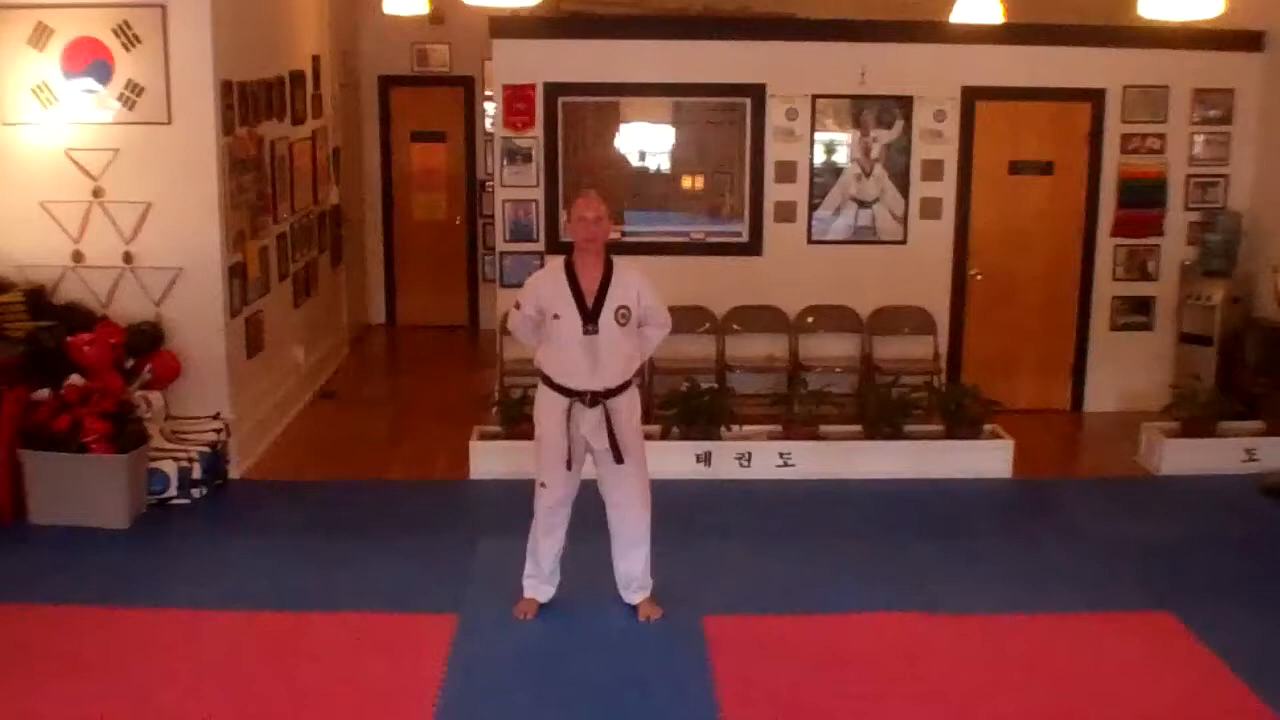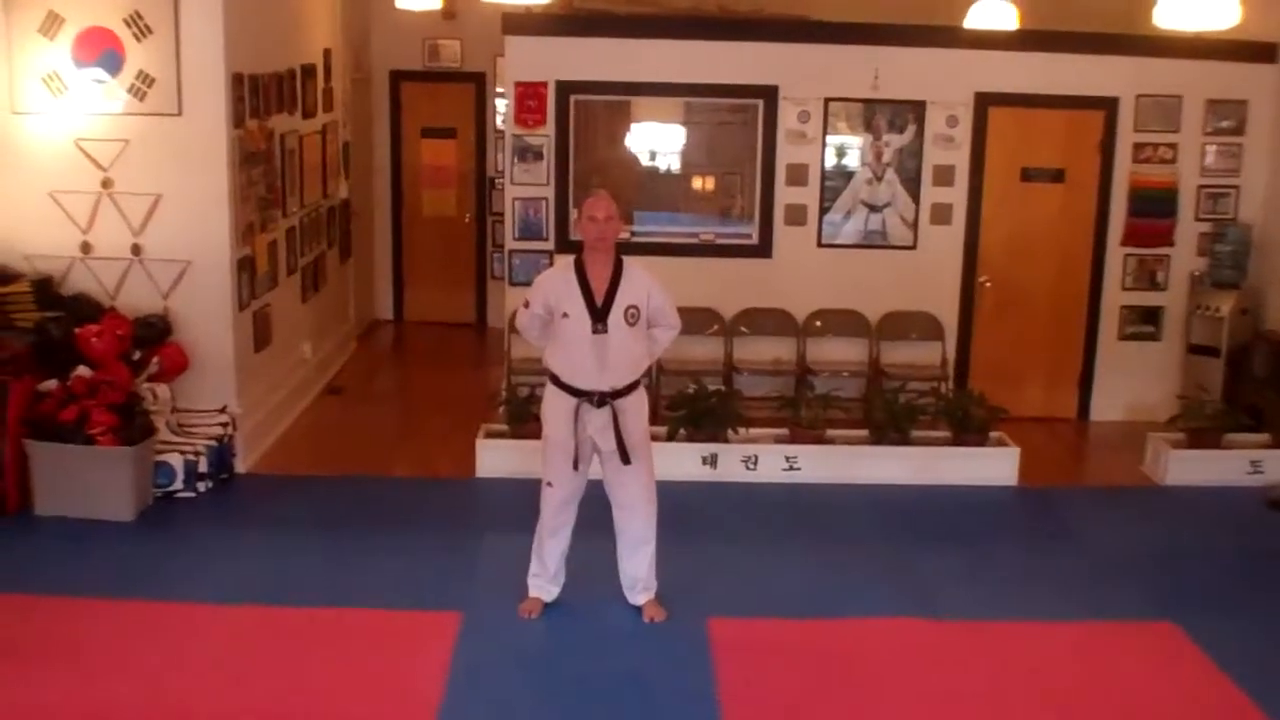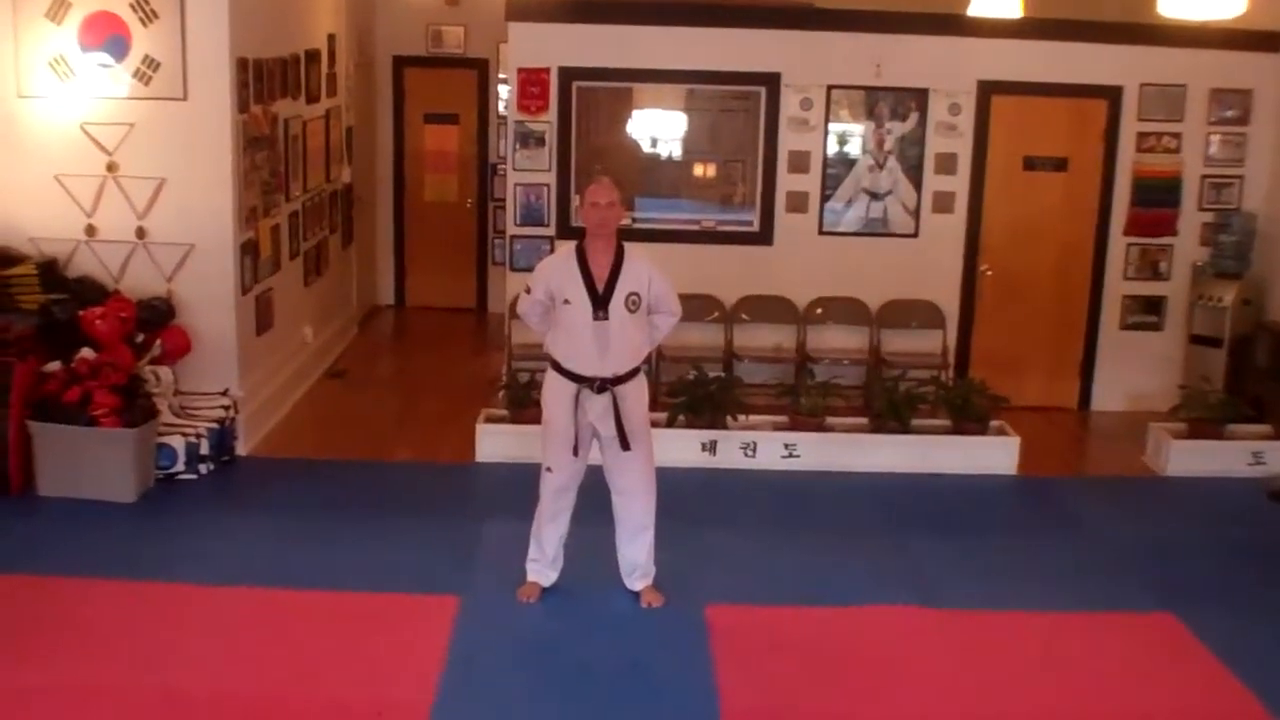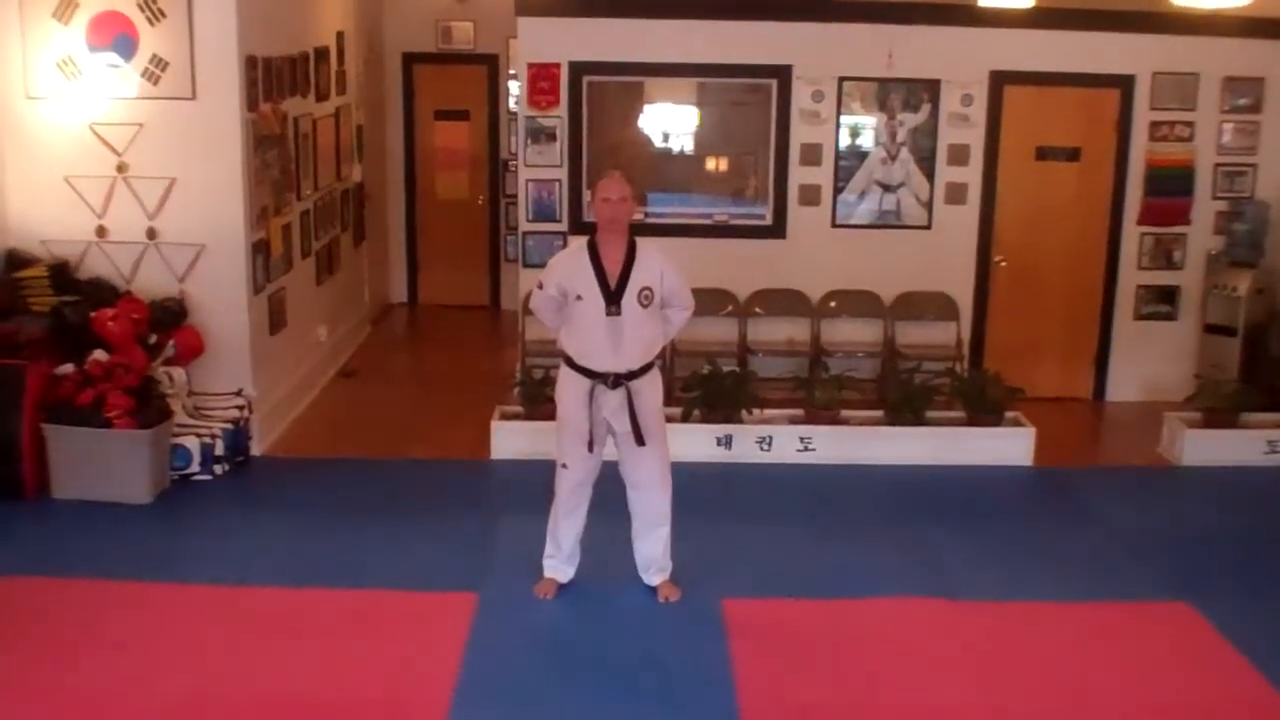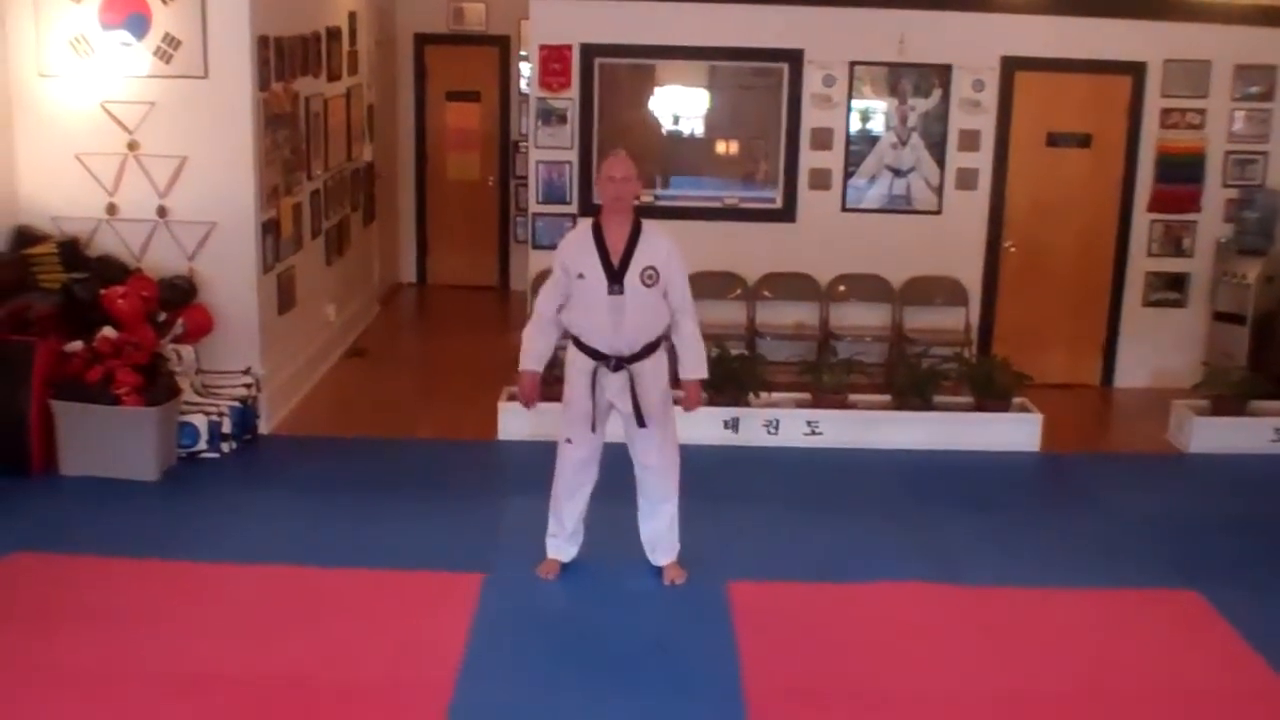
dt=1s
person 1, frame 1
left shoulder: (632, 283)
right shoulder: (543, 283)
left elbow: (659, 324)
right elbow: (519, 325)
left wrist: (630, 358)
right wrist: (554, 355)
left hip: (616, 406)
right hip: (560, 406)
left knee: (631, 501)
right knee: (551, 499)
left ankle: (638, 591)
right ankle: (537, 588)
person 1, frame 2
left shoulder: (641, 283)
right shoulder: (553, 282)
left elbow: (668, 325)
right elbow: (527, 323)
left wrist: (638, 358)
right wrist: (562, 354)
left hip: (624, 406)
right hip: (567, 404)
left knee: (637, 501)
right knee: (557, 498)
left ankle: (642, 592)
right ankle: (541, 587)
person 1, frame 3
left shoulder: (642, 270)
right shoulder: (555, 268)
left elbow: (669, 312)
right elbow: (529, 310)
left wrist: (638, 346)
right wrist: (563, 341)
left hip: (624, 392)
right hip: (567, 390)
left knee: (636, 487)
right knee: (556, 484)
left ankle: (640, 578)
right ankle: (539, 573)
person 1, frame 4
left shoulder: (655, 264)
right shoulder: (567, 264)
left elbow: (682, 306)
right elbow: (542, 305)
left wrist: (651, 341)
right wrist: (577, 337)
left hip: (638, 387)
right hip: (581, 386)
left knee: (652, 482)
right knee: (572, 480)
left ankle: (658, 572)
right ankle: (557, 568)
person 1, frame 5
left shoulder: (661, 245)
right shoulder: (574, 244)
left elbow: (683, 311)
right elbow: (548, 306)
left wrist: (693, 373)
right wrist: (531, 365)
left hip: (645, 369)
right hip: (587, 367)
left knee: (659, 464)
right knee: (575, 460)
left ankle: (665, 554)
right ankle: (560, 549)
